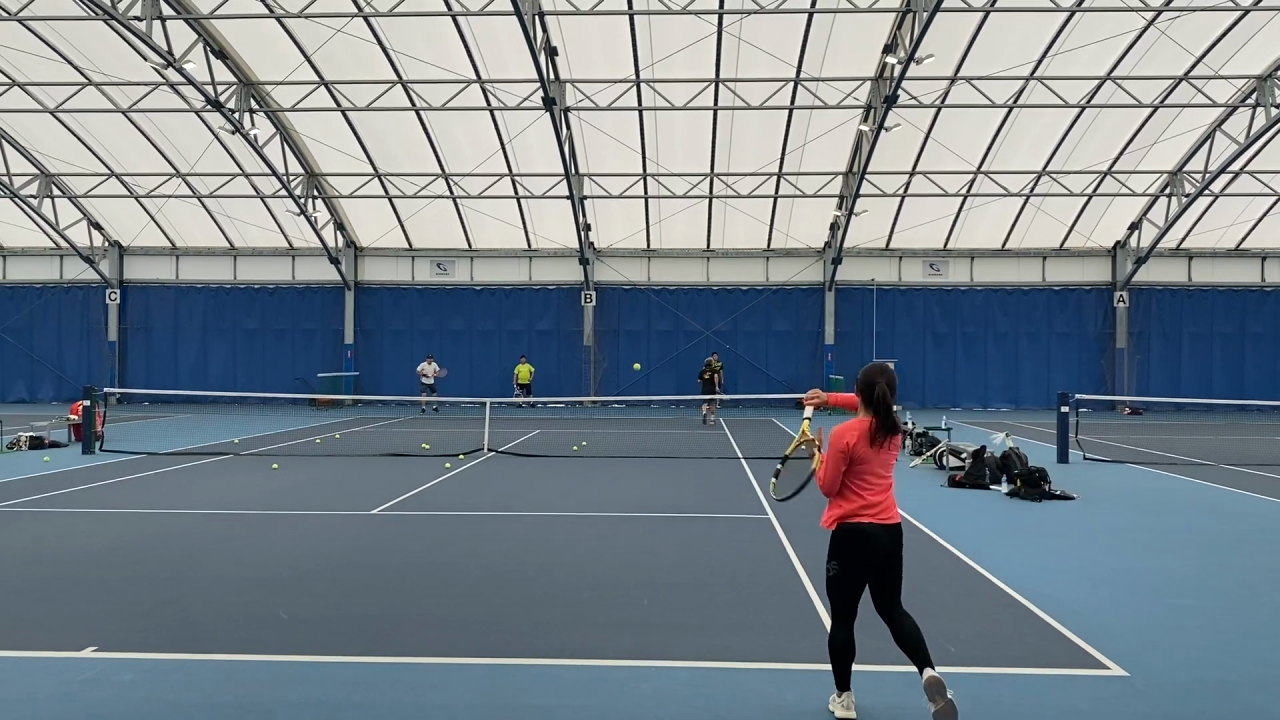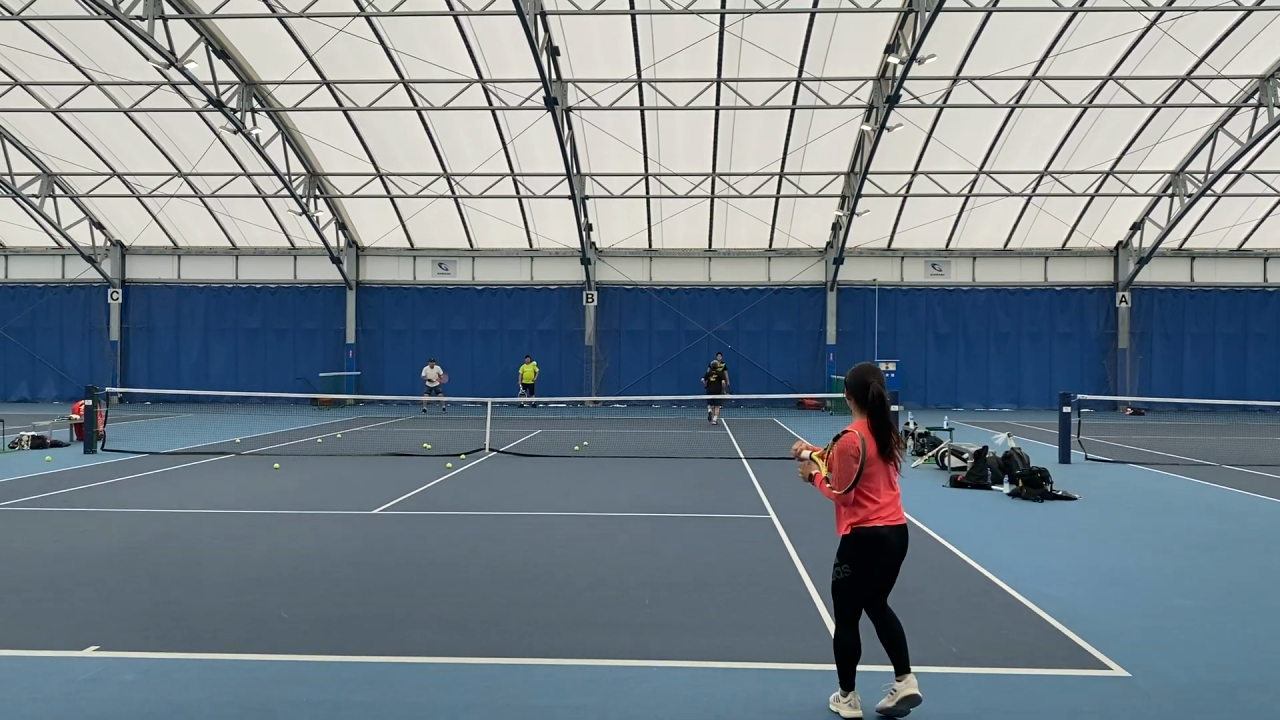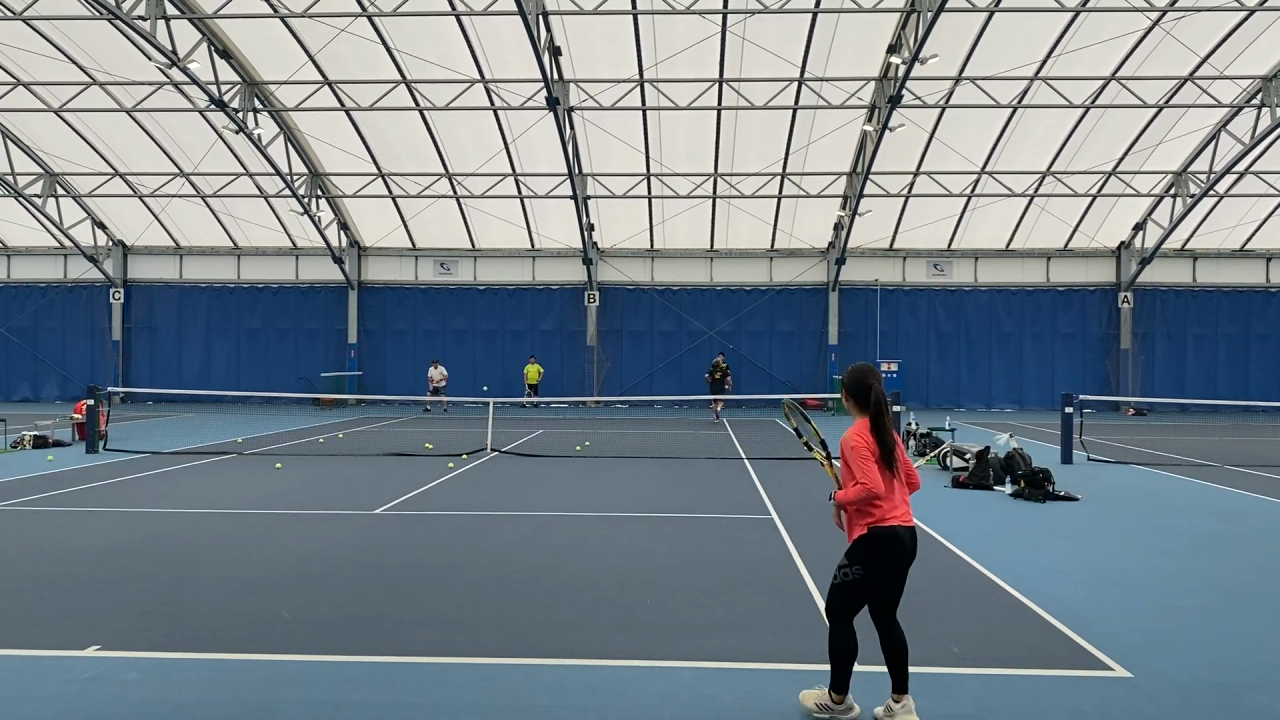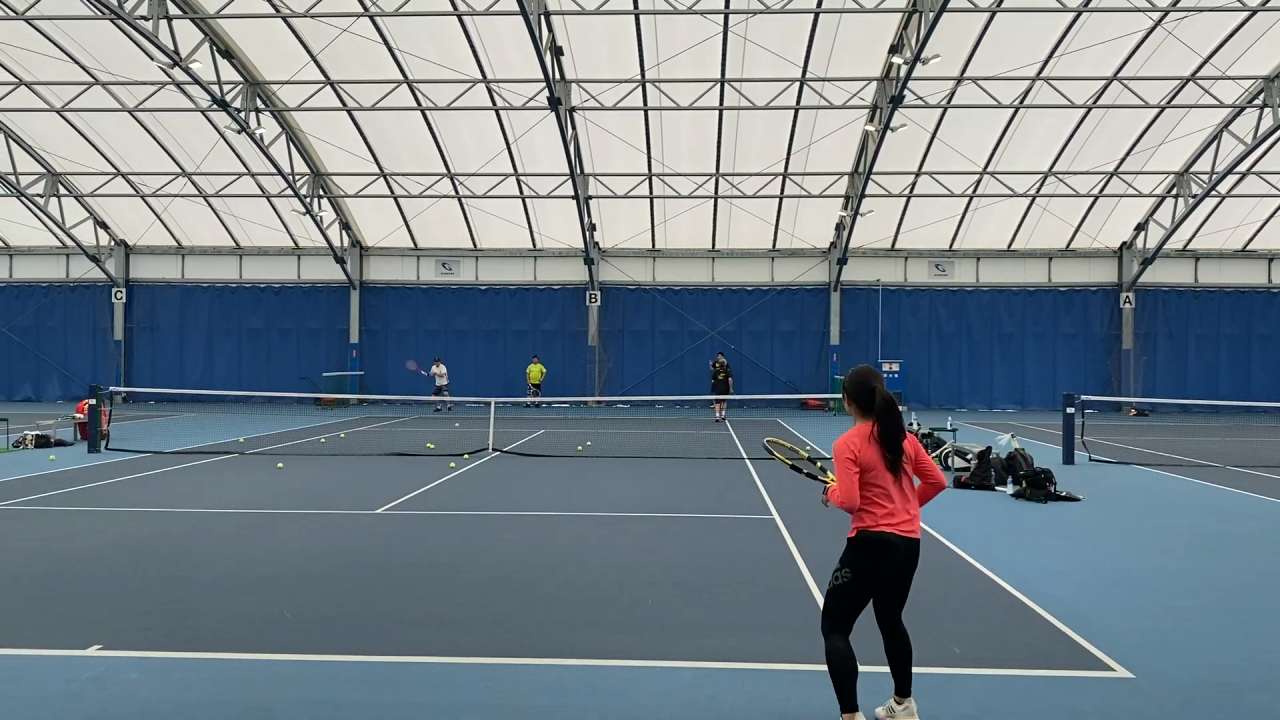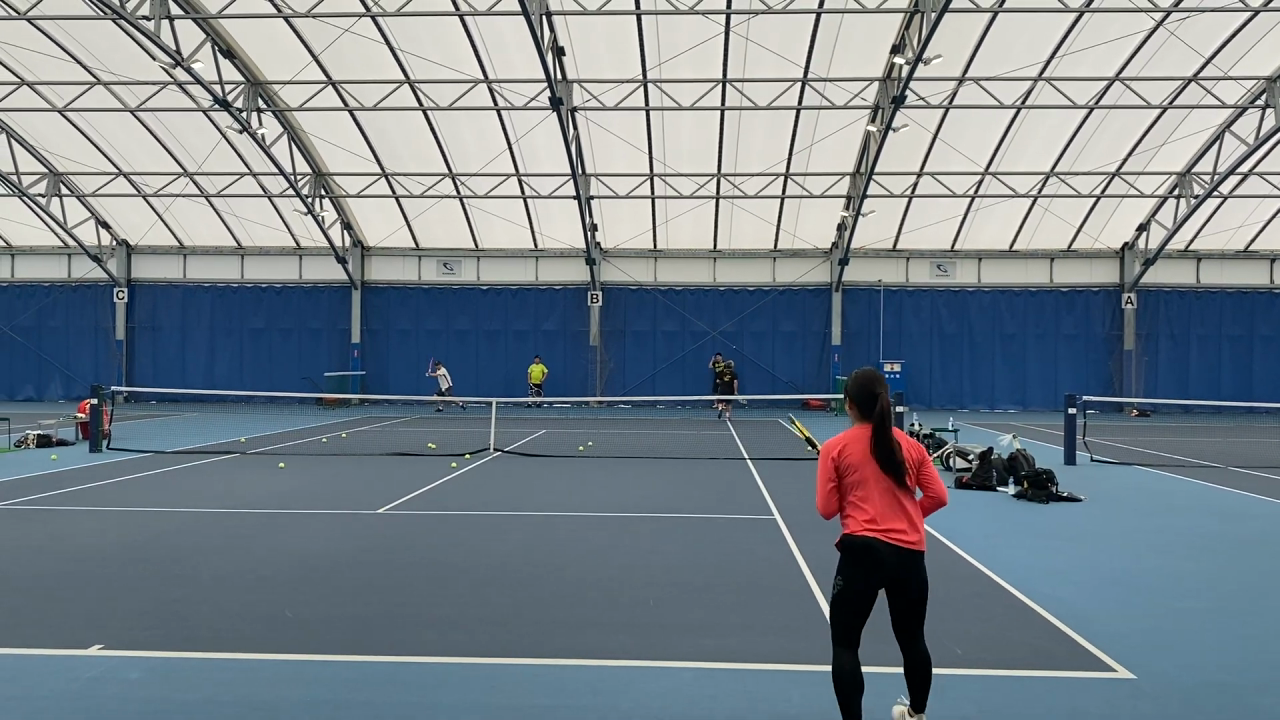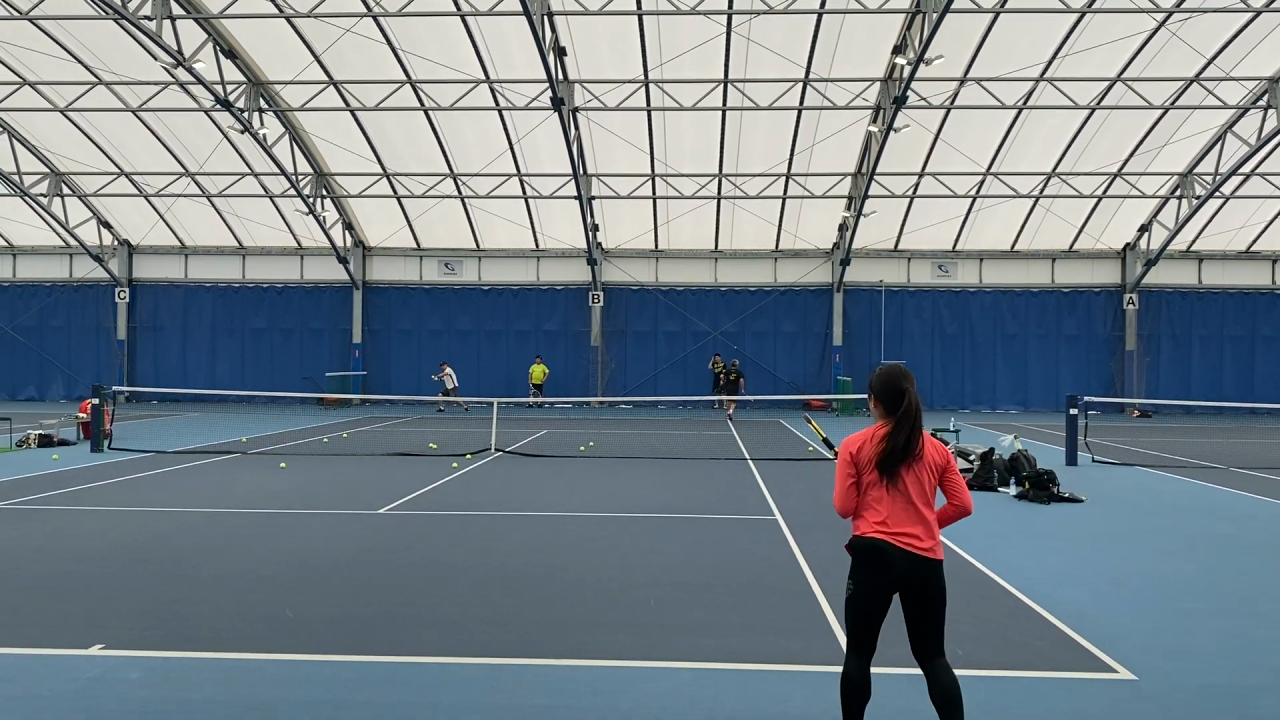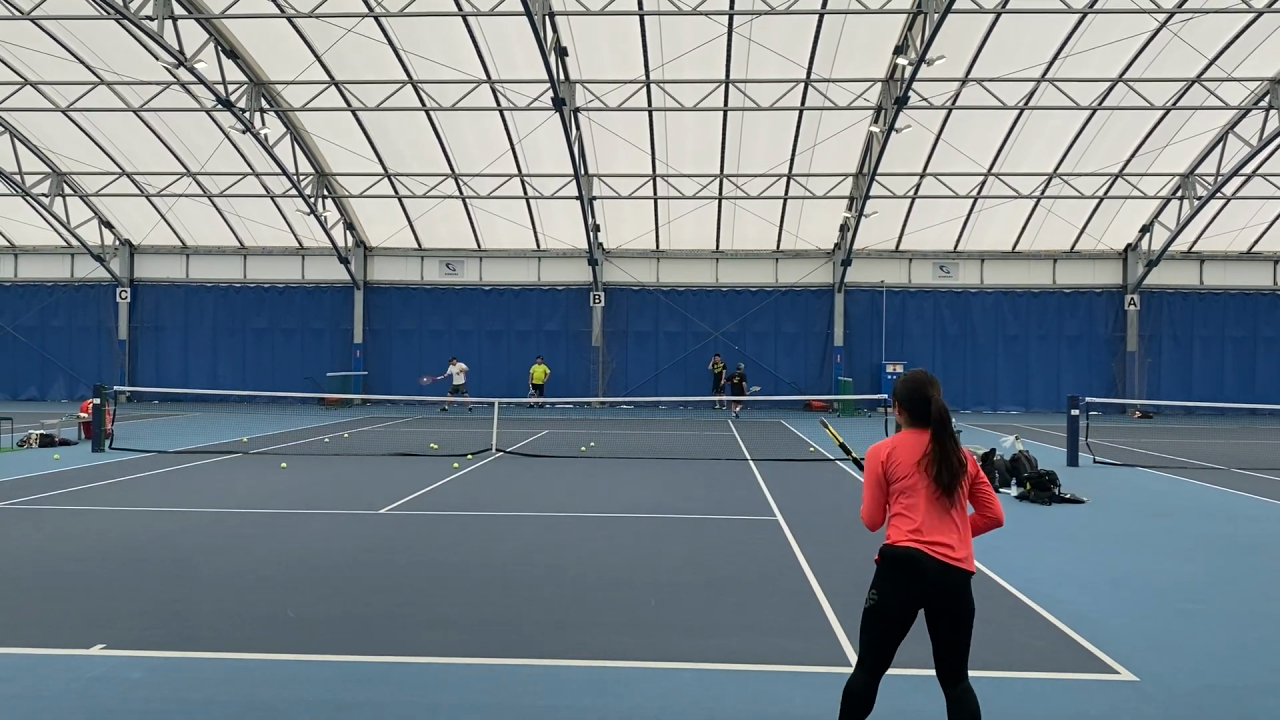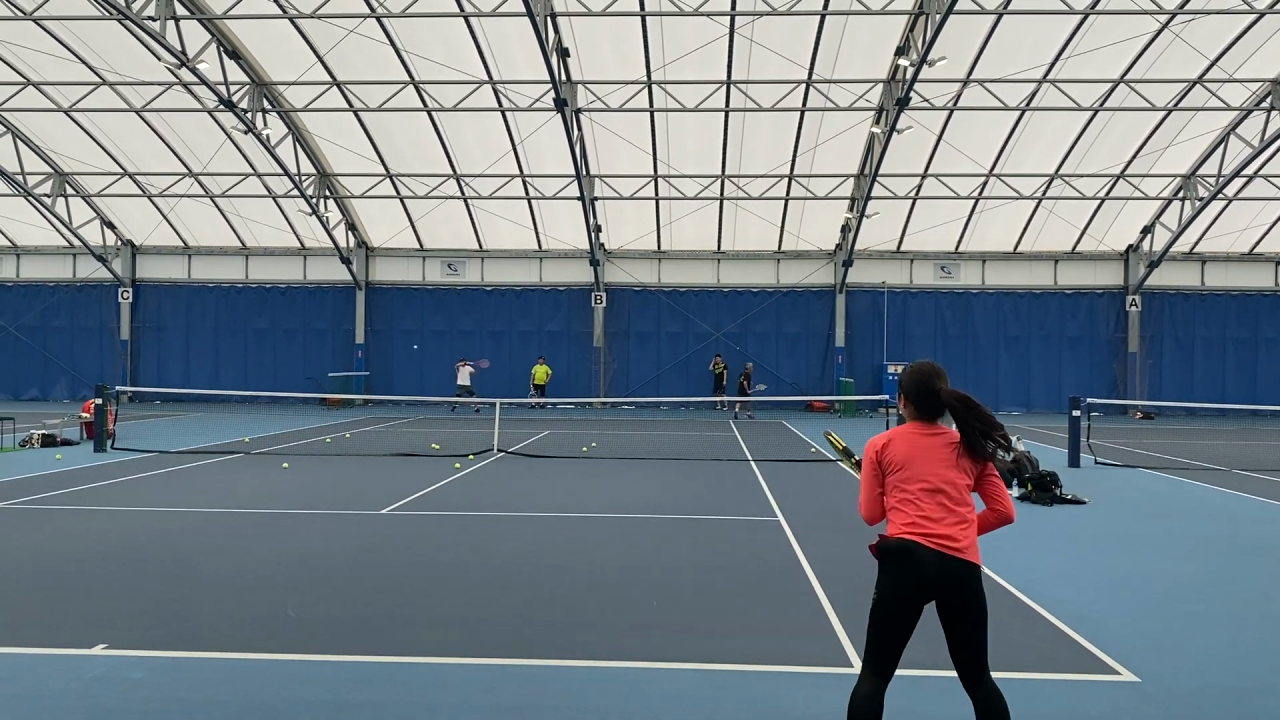
dt=0.2s
person 1, frame 1
left shoulder: (843, 433)
right shoulder: (892, 430)
left elbow: (826, 486)
right elbow: (868, 413)
left wrist: (817, 450)
right wrist: (829, 398)
left hip: (853, 536)
right hip: (890, 532)
left knee: (841, 618)
right knee: (892, 609)
right ankle: (930, 675)
person 1, frame 2
left shoulder: (850, 438)
right shoulder: (888, 432)
left elbow: (839, 492)
left wrist: (812, 474)
right wrist: (815, 456)
left hip: (864, 539)
right hip: (895, 533)
left knee: (847, 617)
right knee: (878, 607)
right ankle: (905, 681)
person 1, frame 3
left shoulder: (854, 438)
right shoulder: (890, 434)
left elbow: (870, 489)
right elbow: (912, 482)
left wrist: (838, 496)
left hip: (877, 540)
right hip: (904, 536)
left knee: (839, 614)
right knee: (885, 616)
person 1, frame 4
left shoulder: (847, 444)
right shoulder: (903, 437)
left elbow: (849, 501)
right elbow: (937, 482)
left wrist: (830, 492)
left hip: (872, 544)
right hip: (908, 544)
left knee: (834, 627)
right knee: (891, 622)
person 1, frame 5
left shoulder: (834, 449)
right shoulder: (911, 447)
left elbow: (826, 509)
right elbow: (938, 498)
left hip: (863, 552)
right hip: (910, 554)
left knee: (845, 645)
right knee: (912, 640)
person 1, frame 6
left shoulder: (855, 445)
right shoulder: (936, 448)
left elbow: (844, 507)
right elbow: (962, 505)
left hip: (875, 556)
right hip: (926, 562)
left knee: (858, 654)
right knee: (933, 658)
person 1, frame 7
left shoulder: (884, 452)
right shoulder: (962, 456)
left elbow: (871, 518)
right elbow: (994, 516)
left hip: (903, 563)
right hip: (955, 573)
left knee: (869, 667)
right knee: (954, 679)
person 1, frame 8
left shoulder: (881, 444)
right shoulder: (970, 448)
left elbow: (871, 514)
right elbow: (1005, 513)
left hip: (905, 563)
right hip: (963, 570)
left knee: (874, 674)
right knee: (978, 680)
